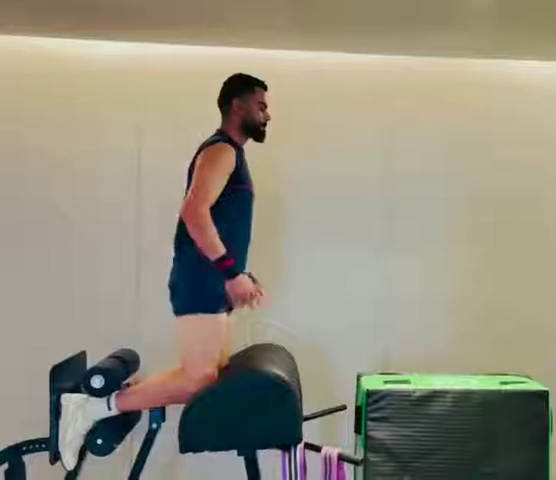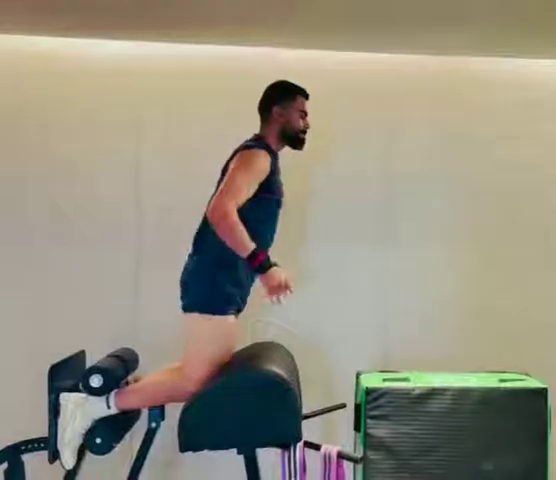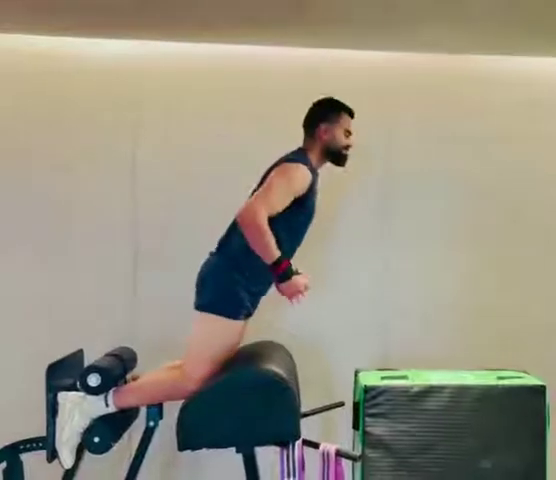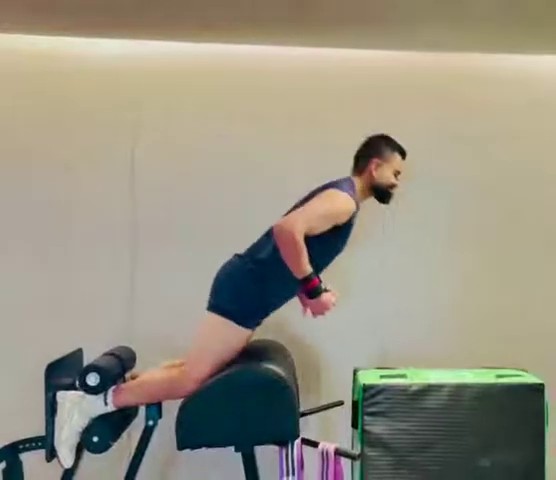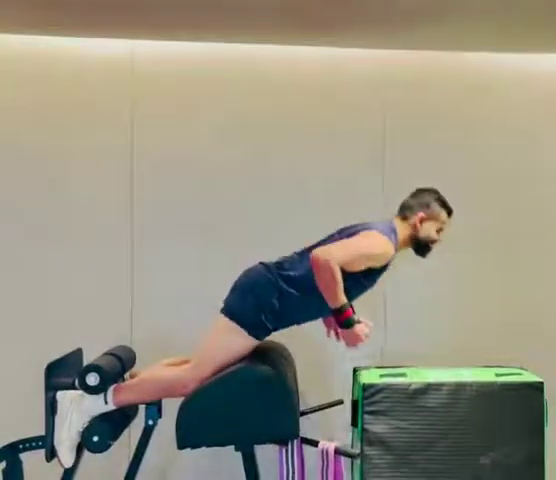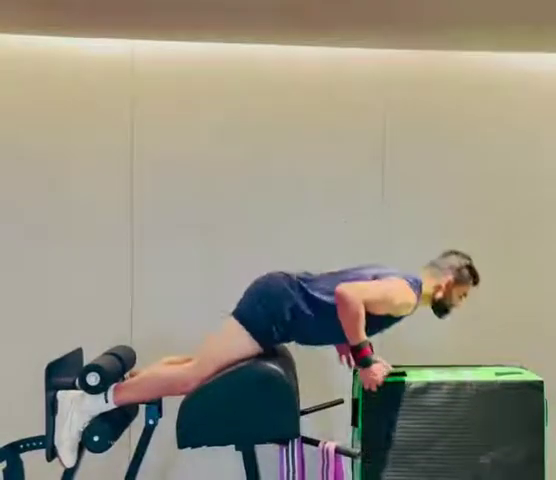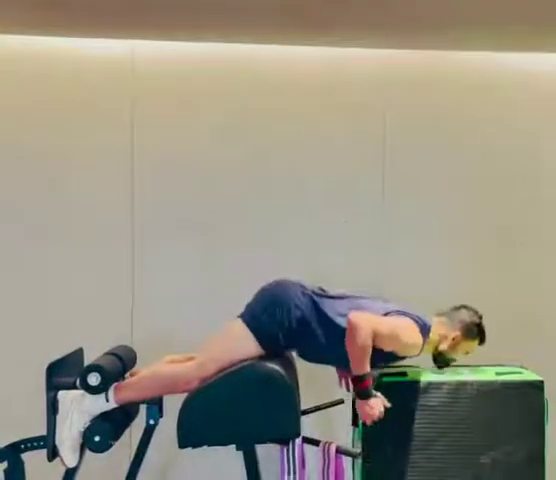
dt=0.3s
person 1, frame 1
left shoulder: (231, 154)
right shoulder: (221, 150)
right elbow: (194, 211)
left wrist: (234, 275)
right wrist: (232, 271)
left hip: (214, 283)
right hip: (202, 282)
left knee: (205, 375)
right knee: (199, 382)
left ankle: (116, 394)
right ankle: (94, 407)
person 1, frame 2
left shoulder: (264, 159)
right shoulder: (256, 156)
right elbow: (220, 211)
left wrist: (261, 269)
right wrist: (264, 265)
left hip: (226, 282)
right hip: (214, 281)
left knee: (203, 373)
right knee: (198, 380)
left ankle: (109, 389)
right ankle: (95, 406)
person 1, frame 3
left shoulder: (302, 171)
right shoulder: (299, 171)
right elbow: (250, 215)
left wrist: (281, 272)
right wrist: (284, 272)
left hip: (236, 286)
right hip: (230, 285)
left knee: (202, 372)
right knee: (193, 379)
left ankle: (108, 387)
right ankle: (91, 404)
person 1, frame 4
left shoulder: (341, 195)
right shoulder: (344, 200)
right elbow: (287, 230)
left wrist: (305, 286)
right wrist: (313, 287)
left hip: (249, 287)
right hip: (247, 289)
left knee: (195, 369)
right knee: (193, 378)
left ankle: (113, 384)
right ankle: (92, 403)
person 1, frame 5
left shoulder: (376, 235)
right shoulder: (384, 245)
right elbow: (324, 260)
left wrist: (327, 308)
right wrist: (346, 318)
left hip: (262, 292)
right hip: (261, 299)
left knee: (194, 369)
right knee: (192, 379)
left ankle: (105, 385)
right ankle: (90, 404)
person 1, frame 6
left shoulder: (399, 281)
right shoulder: (406, 294)
right elbow: (347, 295)
left wrist: (342, 337)
right wrist: (364, 357)
left hip: (279, 296)
right hip: (275, 307)
left knee: (199, 365)
right knee: (194, 376)
left ankle: (110, 381)
right ankle: (91, 401)
person 1, frame 7
left shoulder: (408, 326)
right shoulder: (413, 339)
right elbow: (359, 325)
left wrist: (343, 360)
right wrist: (364, 392)
left hip: (288, 300)
right hip: (283, 311)
left knee: (200, 364)
right knee: (196, 374)
left ankle: (112, 380)
right ankle: (91, 402)
